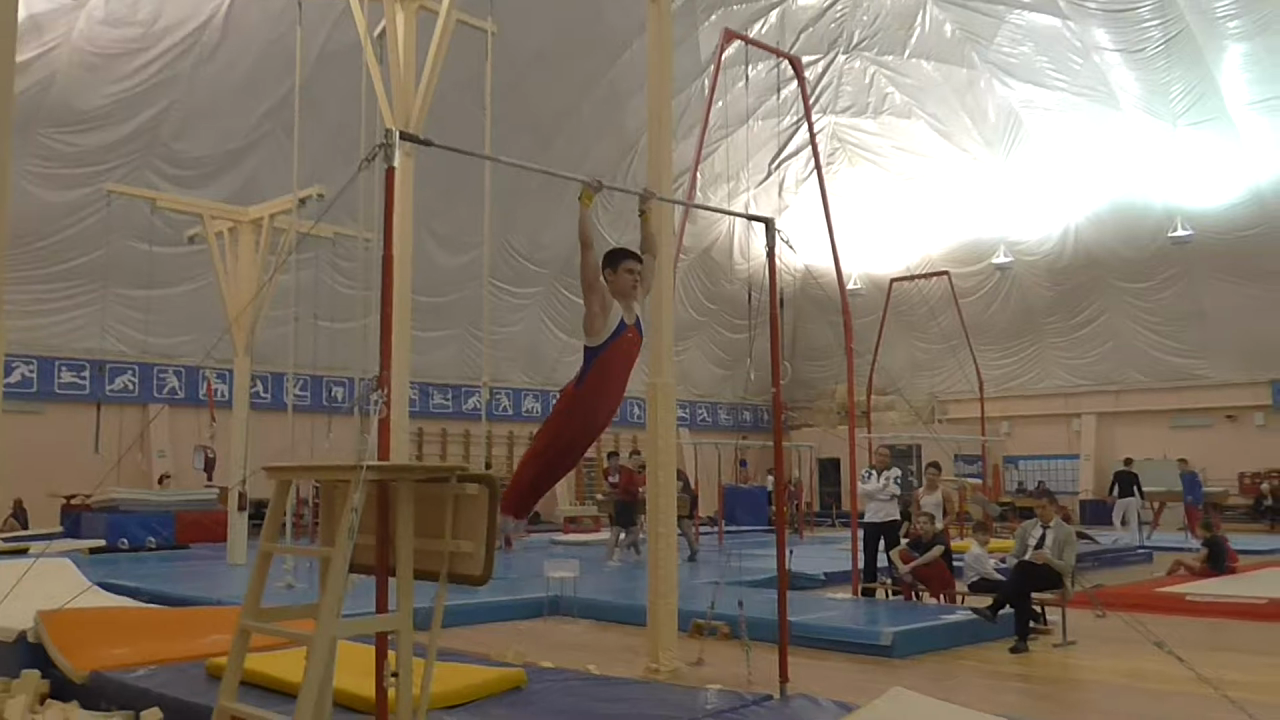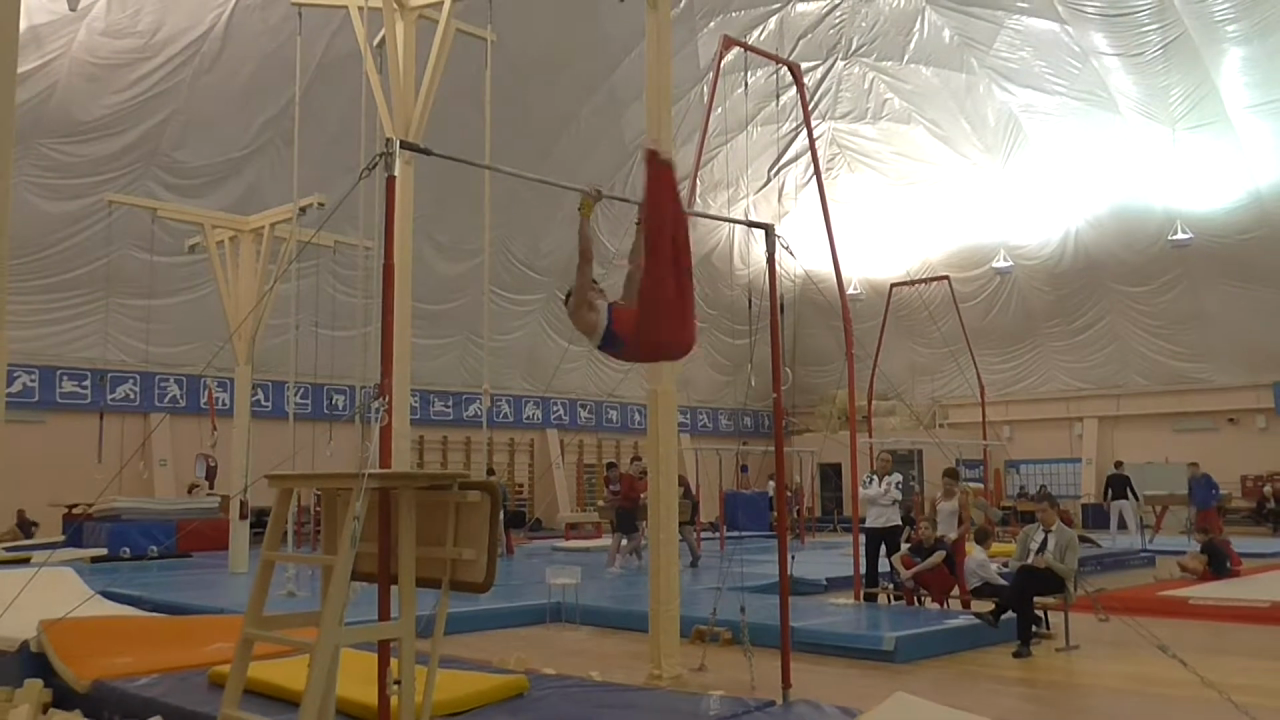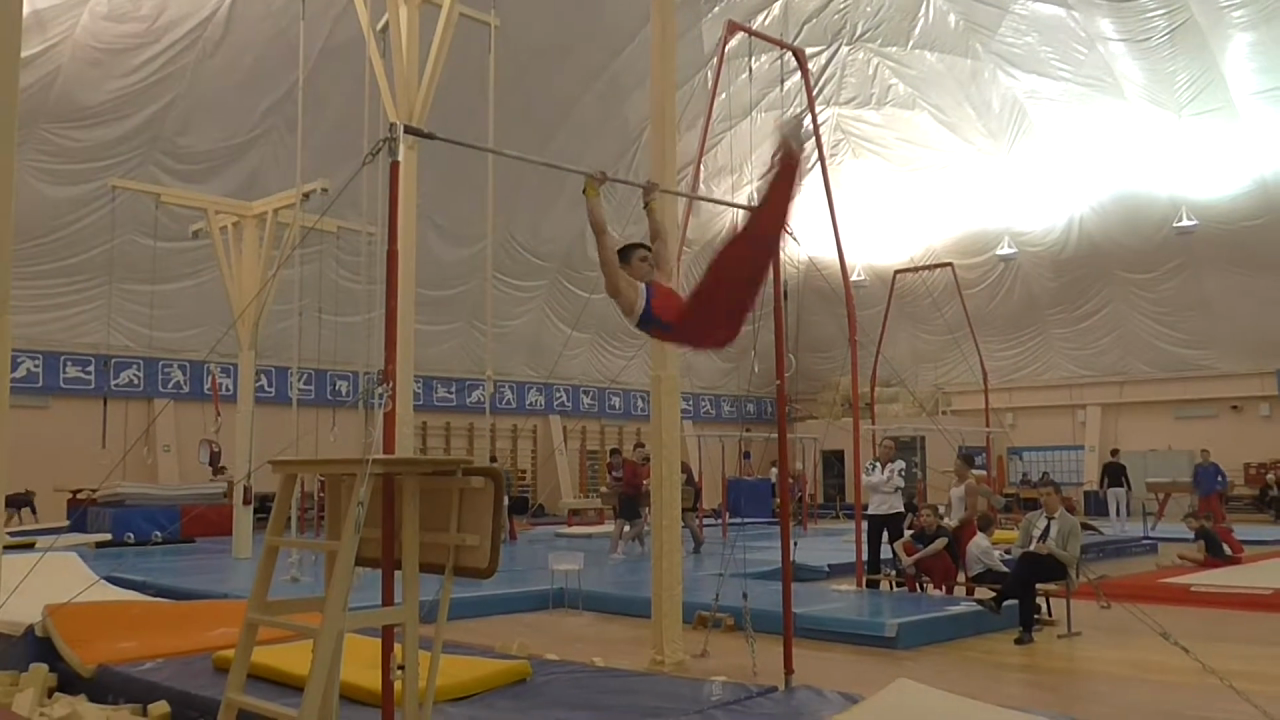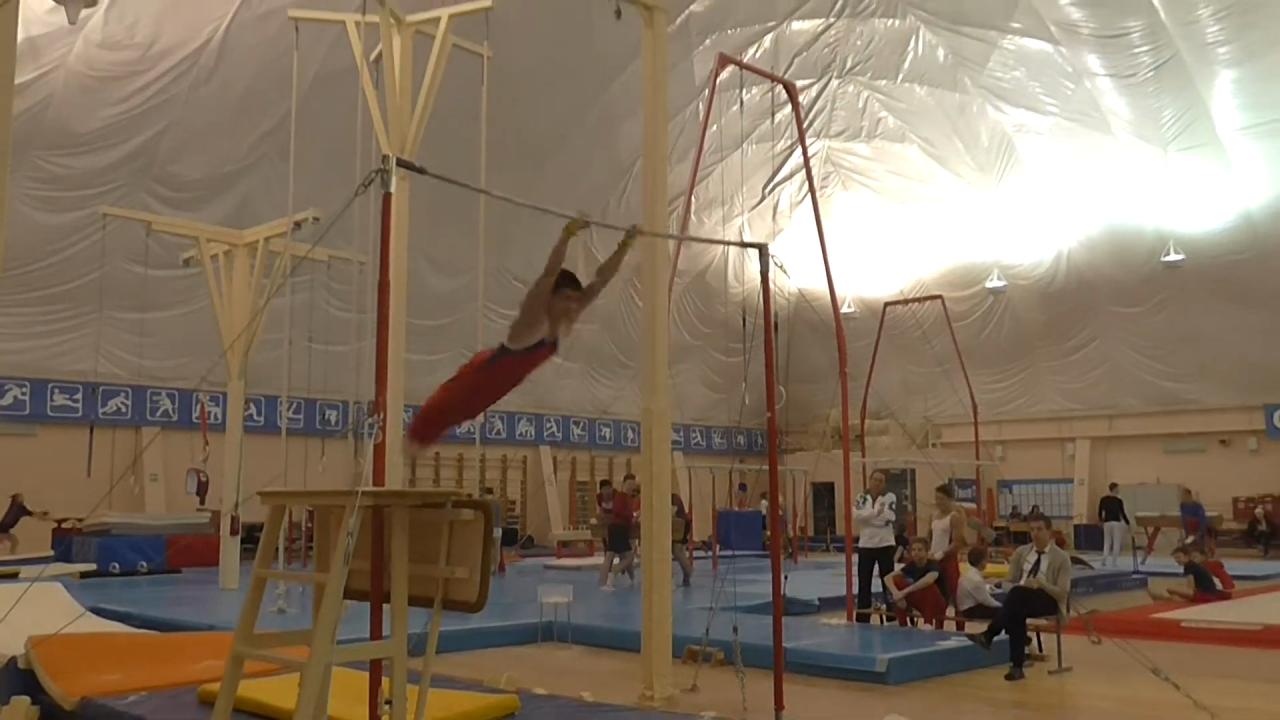
dt=0.7s
person 1, frame 1
left shoulder: (635, 306)
right shoulder: (600, 305)
left elbow: (649, 254)
right elbow: (588, 246)
left wrist: (645, 214)
right wrist: (586, 200)
left hip: (603, 408)
right hip: (580, 405)
left knee: (562, 463)
right knee: (544, 460)
left ankle: (518, 510)
right ankle: (511, 511)
person 1, frame 2
left shoulder: (624, 308)
right shoulder: (582, 313)
left elbow: (636, 266)
right elbow: (585, 258)
left wrist: (642, 224)
right wrist: (586, 213)
left hip: (679, 336)
right hip: (654, 335)
person 1, frame 3
left shoulder: (662, 280)
right shoulder: (622, 289)
left elbow: (662, 238)
right elbow: (602, 235)
left wrist: (650, 204)
right wrist: (592, 194)
right hip: (687, 327)
person 1, frame 4
left shoulder: (564, 321)
right shoulder: (534, 318)
left elbow: (602, 279)
right elbow: (548, 275)
left wrist: (624, 246)
right wrist: (567, 235)
left hip: (501, 380)
right hip: (483, 377)
left knee: (465, 410)
right knee: (448, 404)
right ankle: (418, 433)
